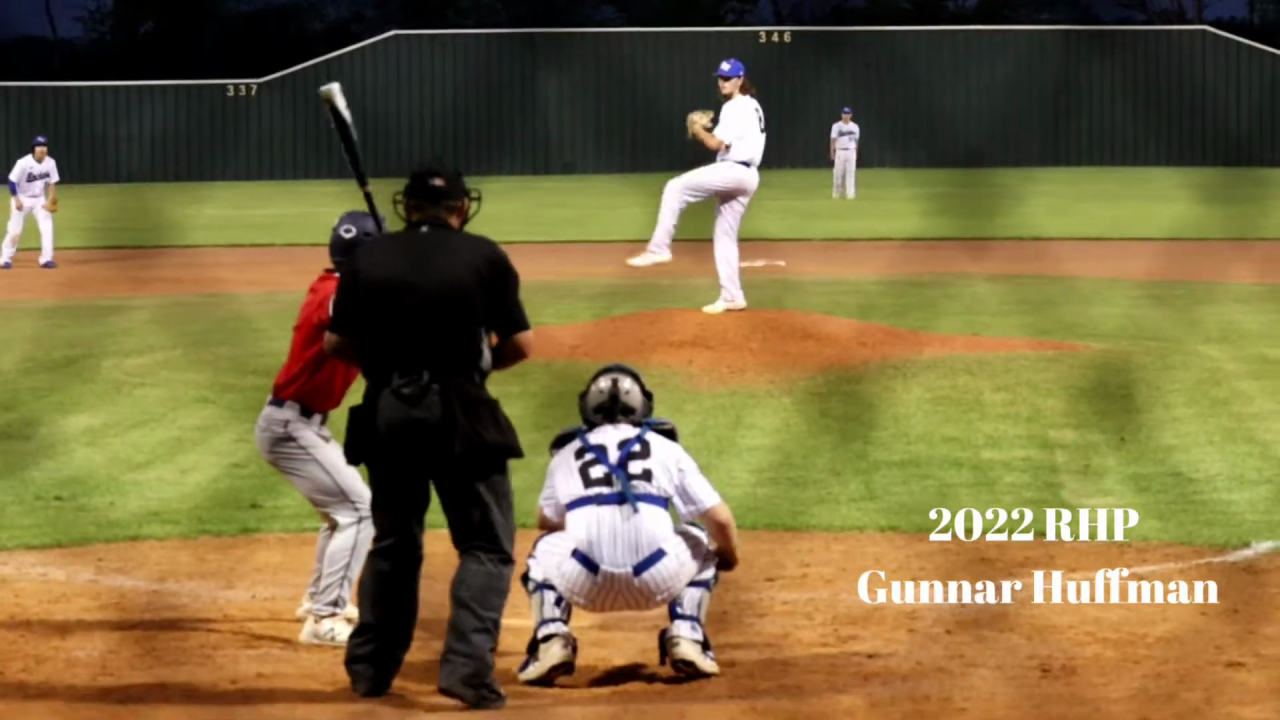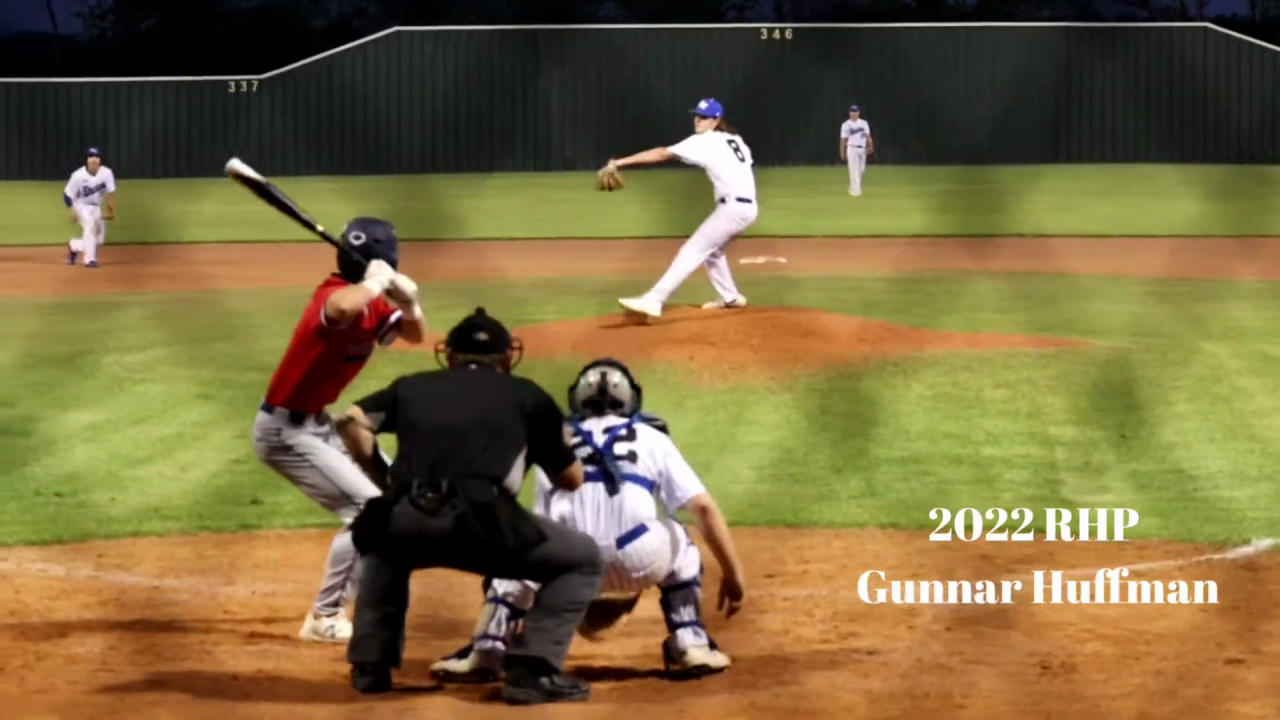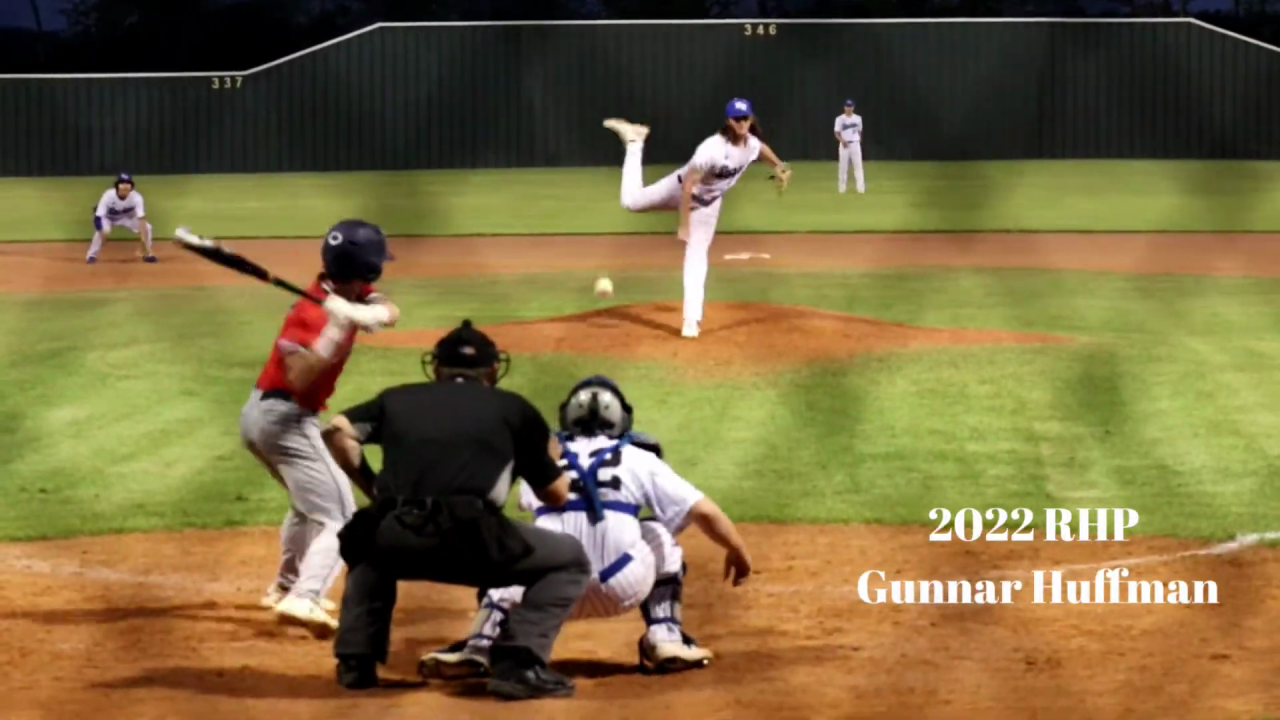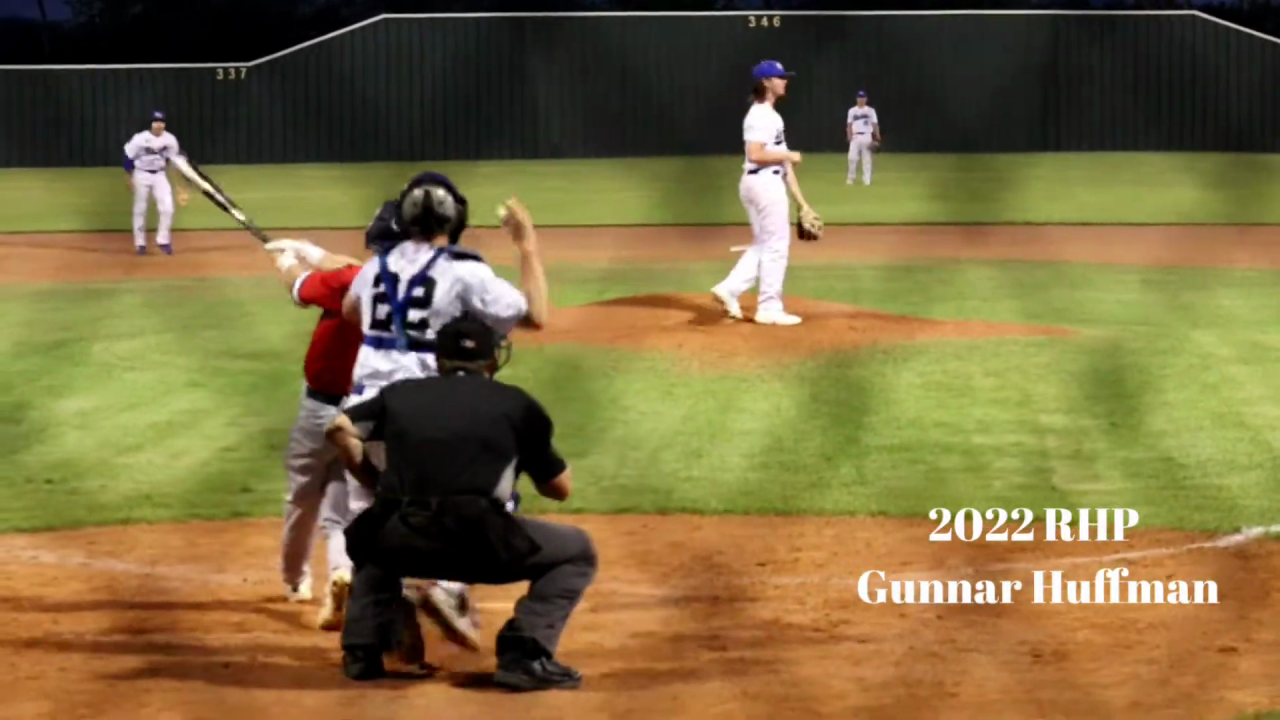
dt=0.7s
person 1, frame 1
left shoulder: (368, 257)
right shoulder: (484, 255)
left elbow: (335, 342)
right elbow: (520, 345)
left hip: (387, 414)
right hip: (460, 415)
left knee: (392, 544)
right knee: (487, 546)
left ankle: (370, 669)
right ankle: (465, 667)
person 1, frame 2
left shoulder: (411, 386)
right shoulder: (527, 394)
left elbow: (350, 420)
right elbow: (571, 480)
left wrist: (386, 479)
right wrist: (566, 443)
left hip: (406, 522)
right hip: (478, 523)
left knee: (384, 549)
right knee: (582, 561)
left ankle: (370, 665)
right ankle: (533, 671)
person 1, frame 3
left shoulder: (399, 397)
right shoulder: (515, 407)
left elbow: (337, 430)
right elbow: (557, 494)
left wrist: (374, 489)
right wrist: (549, 454)
left hip: (395, 540)
right hip: (468, 540)
left knee: (373, 539)
right knee: (570, 559)
left ankle: (356, 659)
right ankle: (519, 664)
person 1, frame 4
left shoulder: (400, 393)
right shoulder: (516, 402)
left elbow: (339, 428)
right elbow: (559, 488)
left wrist: (377, 486)
left hip: (401, 540)
right hip: (476, 540)
left knee: (377, 533)
right knee: (577, 552)
left ankle: (363, 649)
right ankle: (525, 655)
person 2, frame 1
right shoulder: (333, 291)
left hip: (302, 423)
right hip: (289, 426)
left knee: (343, 507)
right knee: (360, 510)
left ankle: (322, 599)
right ankle: (323, 619)
person 2, frame 2
left shoulder: (371, 303)
right shoulder: (334, 294)
left elbow: (415, 335)
right elbow: (345, 308)
left wrist: (408, 300)
right wrist: (377, 283)
left hip: (310, 421)
right hip: (284, 431)
left ankle: (345, 575)
right ankle: (324, 618)
person 2, frame 3
right shoulder: (311, 313)
left elbow: (386, 312)
right elbow: (298, 375)
left wrist: (366, 317)
right wrist: (336, 327)
left hip: (261, 416)
right hip: (288, 419)
left knee: (313, 504)
right knee: (339, 515)
left ankle: (289, 583)
right ankle: (303, 598)
person 2, frame 4
left shoulder: (345, 282)
left elbow: (297, 282)
left wrist: (285, 257)
right wrist: (311, 252)
left hip: (322, 412)
left knee: (303, 505)
right knee: (339, 517)
left ankle: (295, 580)
right ankle: (344, 570)
person 3, frame 1
left shoulder: (567, 454)
right shoulder: (665, 447)
left elbow: (545, 521)
right elbow: (720, 519)
right wrist: (728, 555)
left hip: (586, 582)
right hip: (656, 579)
left knee: (546, 552)
right knee: (699, 548)
left ankle: (552, 642)
right ankle: (686, 639)
person 3, frame 2
right shoulder: (651, 436)
right elbow: (703, 506)
right wrist: (733, 575)
right hip: (639, 556)
right knee: (678, 545)
left ankle: (485, 652)
right ankle: (691, 645)
person 3, frame 3
right shoulder: (637, 457)
right elbow: (704, 511)
right wrist: (738, 551)
right hip: (622, 586)
right knee: (660, 537)
left ankle: (478, 647)
right ankle: (666, 638)
person 3, frame 4
left shoulder: (380, 264)
right shoulder: (463, 272)
left elbow: (350, 314)
right elbow: (536, 316)
right wrist: (528, 245)
left hip: (368, 408)
right ankle: (446, 591)
person 4, frame 1
left shoulder: (736, 107)
right shoulder: (753, 106)
left elbow: (715, 144)
left wrist: (697, 130)
right wrist: (709, 131)
left hip: (734, 171)
right hip: (747, 176)
left knee: (675, 189)
right knee: (725, 235)
left ankle: (658, 249)
right ankle: (731, 297)
person 4, frame 2
left shoulder: (703, 141)
right shoulder: (735, 140)
left elbow: (662, 153)
right elbow: (745, 163)
left wrist: (620, 162)
left hip: (733, 209)
right hip: (746, 208)
left knee: (694, 251)
right knee: (711, 251)
left ankle: (654, 300)
right ankle: (730, 297)
person 4, frame 3
left shoulder: (751, 143)
right shoulder: (714, 146)
right elbow: (689, 181)
left wrist: (778, 166)
right wrist: (684, 221)
left hip: (708, 202)
right hip: (680, 189)
left knee: (697, 257)
right knee: (633, 200)
left ankle: (692, 319)
right ankle: (635, 140)
person 4, frame 4
left shoulder: (772, 115)
right shoulder: (760, 114)
left elbow: (786, 161)
right elbow: (755, 155)
left wrist: (799, 198)
right wrist: (787, 156)
left hip: (755, 185)
right hip: (765, 183)
left knee: (763, 246)
right knee: (776, 246)
left ankle: (729, 288)
right ankle: (769, 308)
